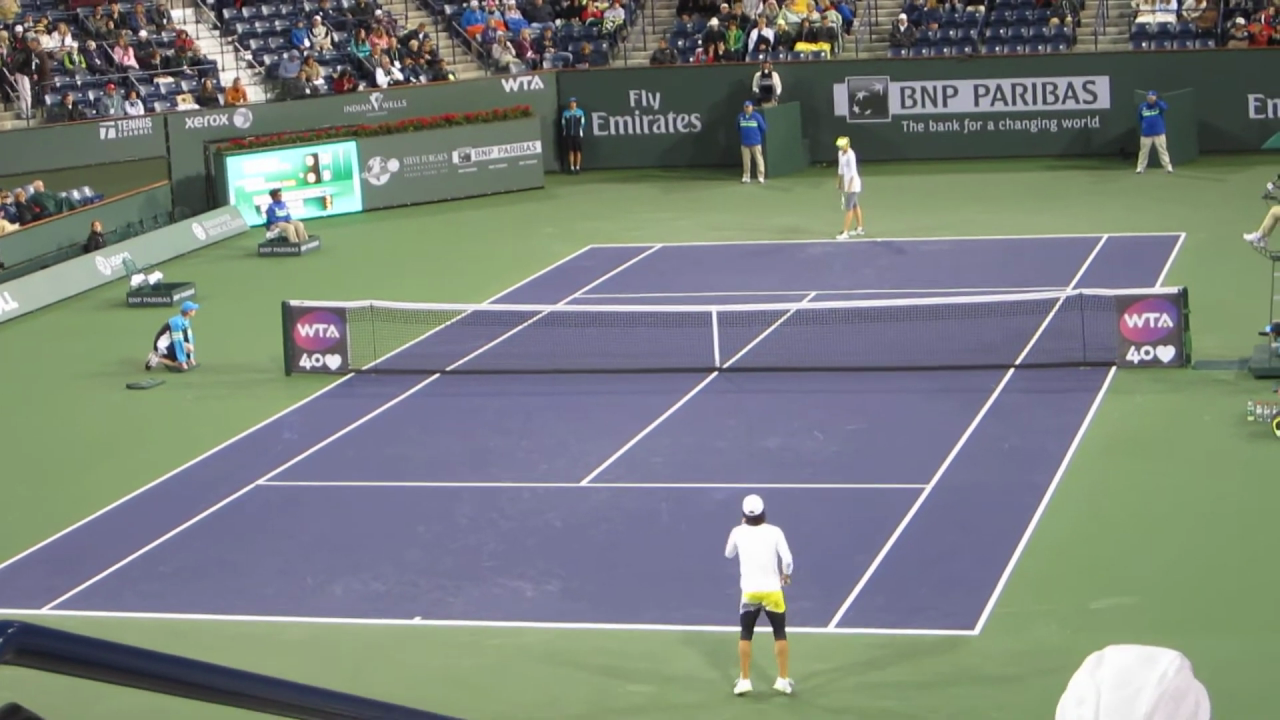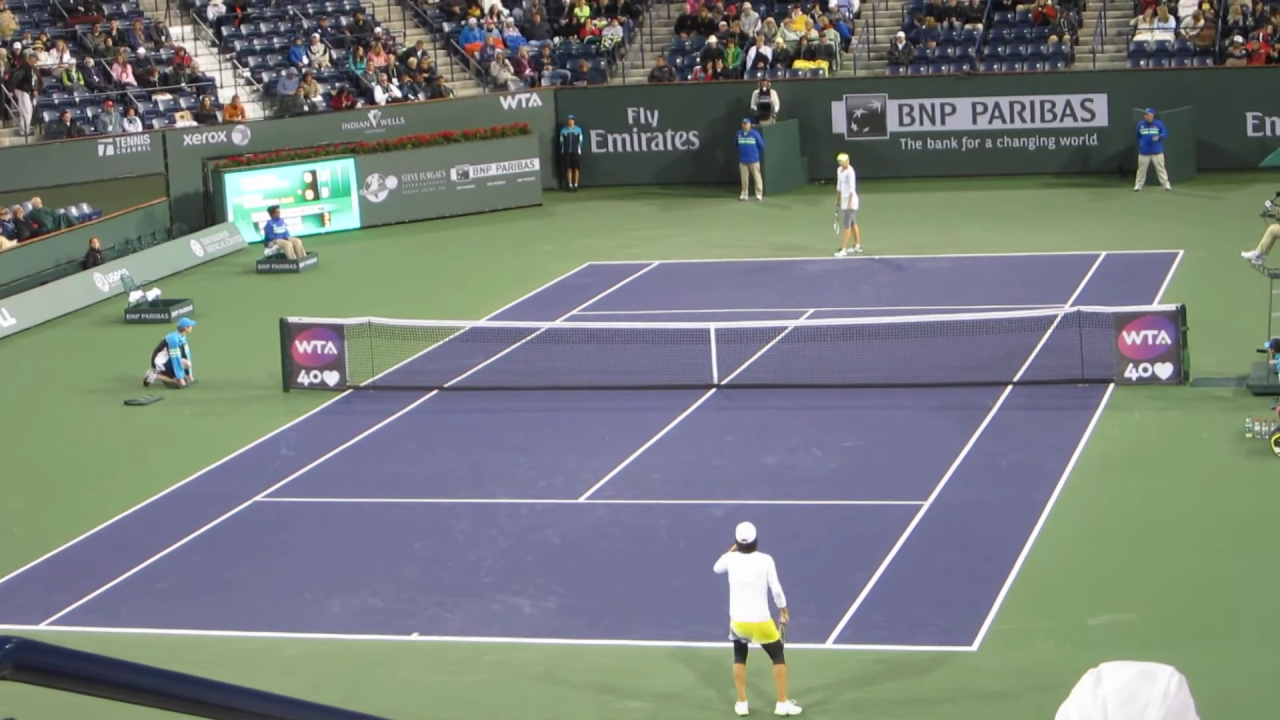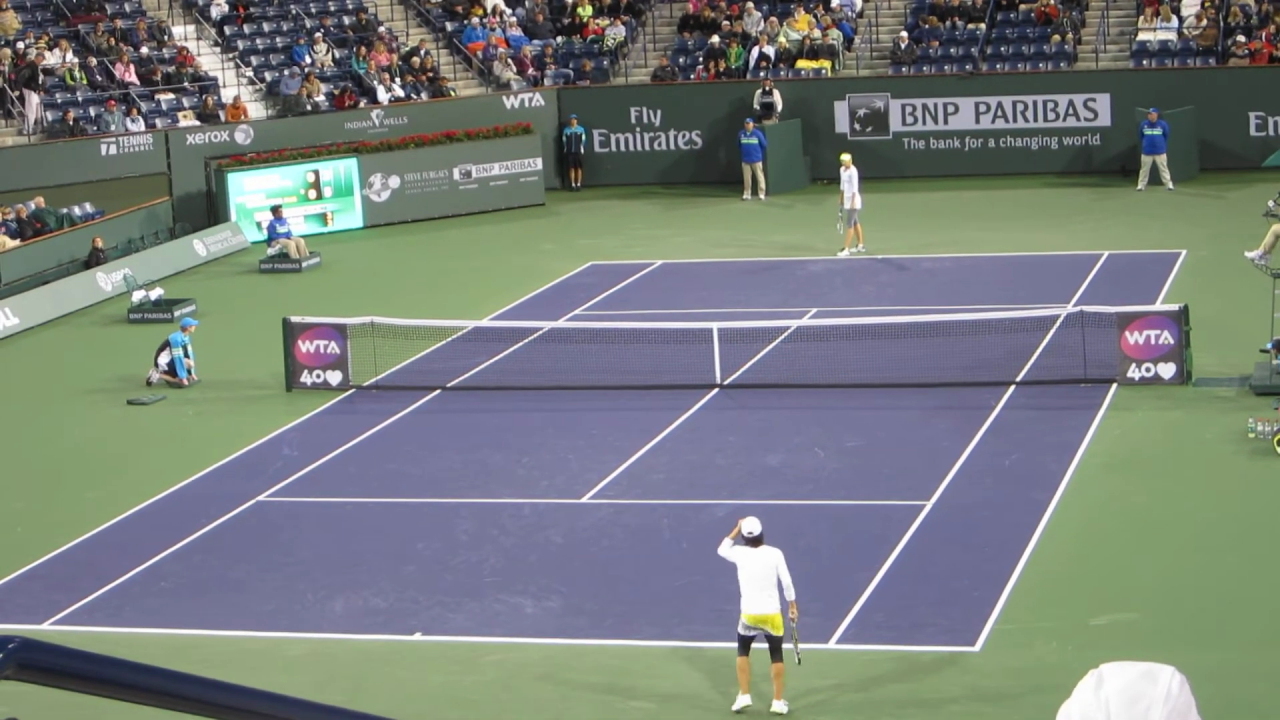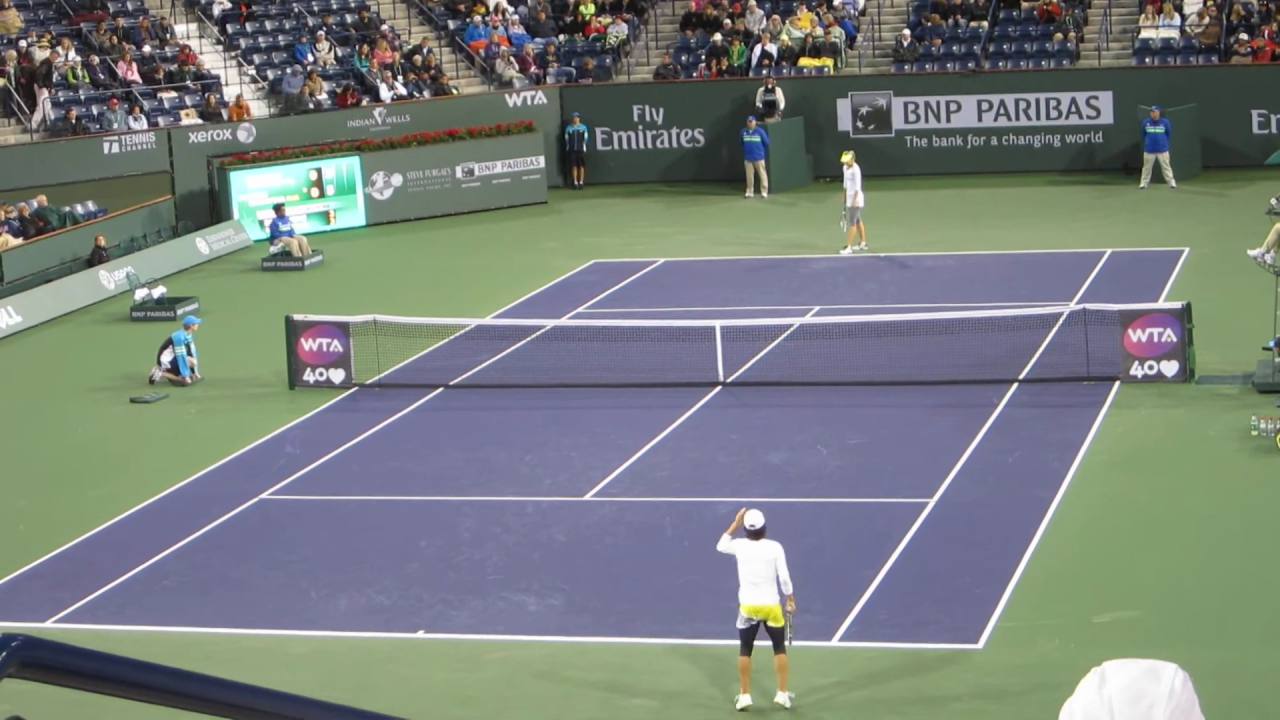
dt=0.5s
person 1, frame 1
left shoulder: (738, 532)
right shoulder: (774, 532)
left elbow: (729, 554)
right elbow: (787, 559)
right wrist: (786, 575)
left hip: (750, 593)
right hip: (772, 592)
left knee: (746, 634)
right knee: (780, 634)
left ankle: (744, 680)
right ankle: (782, 679)
person 1, frame 2
left shoulder: (731, 559)
right shoulder: (766, 560)
left elbow: (717, 568)
right elbow: (776, 589)
left wrist: (734, 548)
right wrist: (784, 611)
left hip: (739, 621)
right hip: (761, 621)
left knee: (739, 658)
right knee: (778, 658)
left ankle: (741, 702)
right ankle: (783, 703)
person 1, frame 3
left shoulder: (739, 553)
right shoulder: (775, 553)
left elbow: (721, 549)
right elbow: (787, 582)
left wrist: (736, 530)
right wrist: (792, 606)
left hip: (749, 614)
right hip: (772, 613)
left knee: (743, 652)
right knee: (776, 656)
left ankle: (743, 695)
right ankle: (778, 702)
person 1, frame 4
left shoulder: (739, 546)
right shoulder: (775, 547)
left elbow: (720, 545)
right elbow: (784, 577)
left wrist: (735, 523)
right wrist: (790, 599)
left hip: (748, 607)
right hip: (771, 606)
left knee: (745, 651)
right knee: (780, 649)
left ankle: (744, 695)
right ankle: (782, 694)
